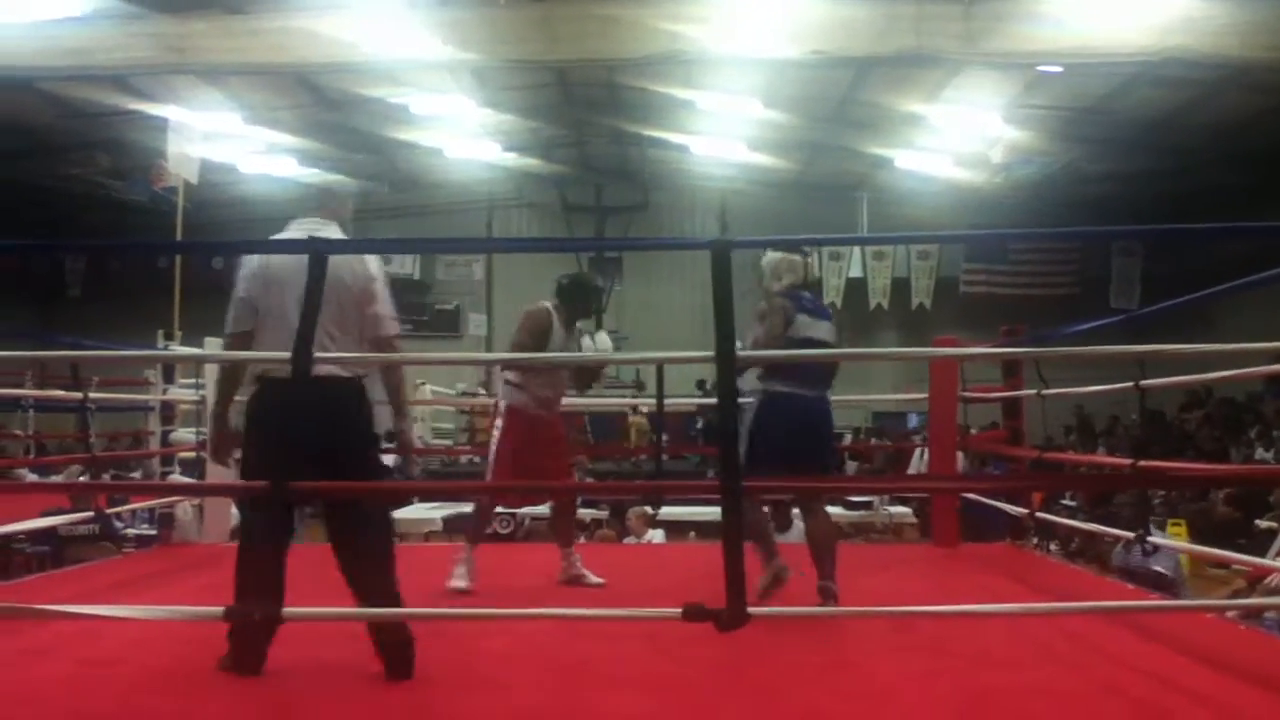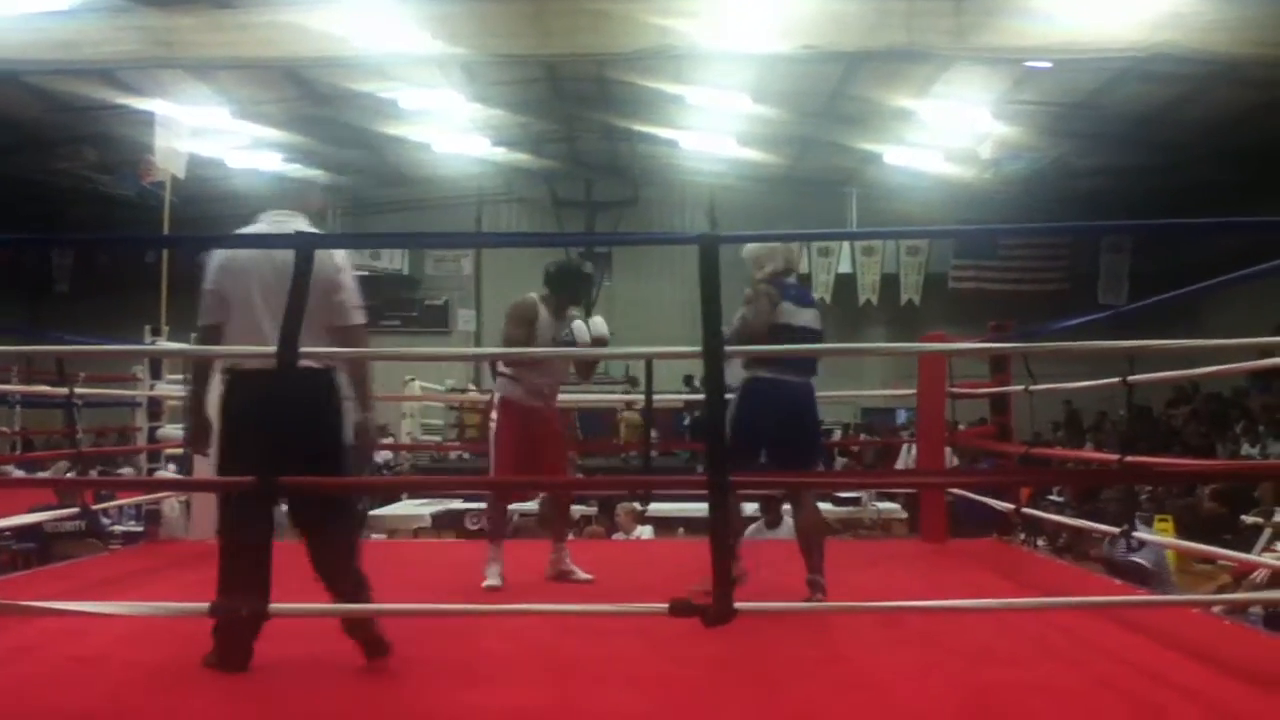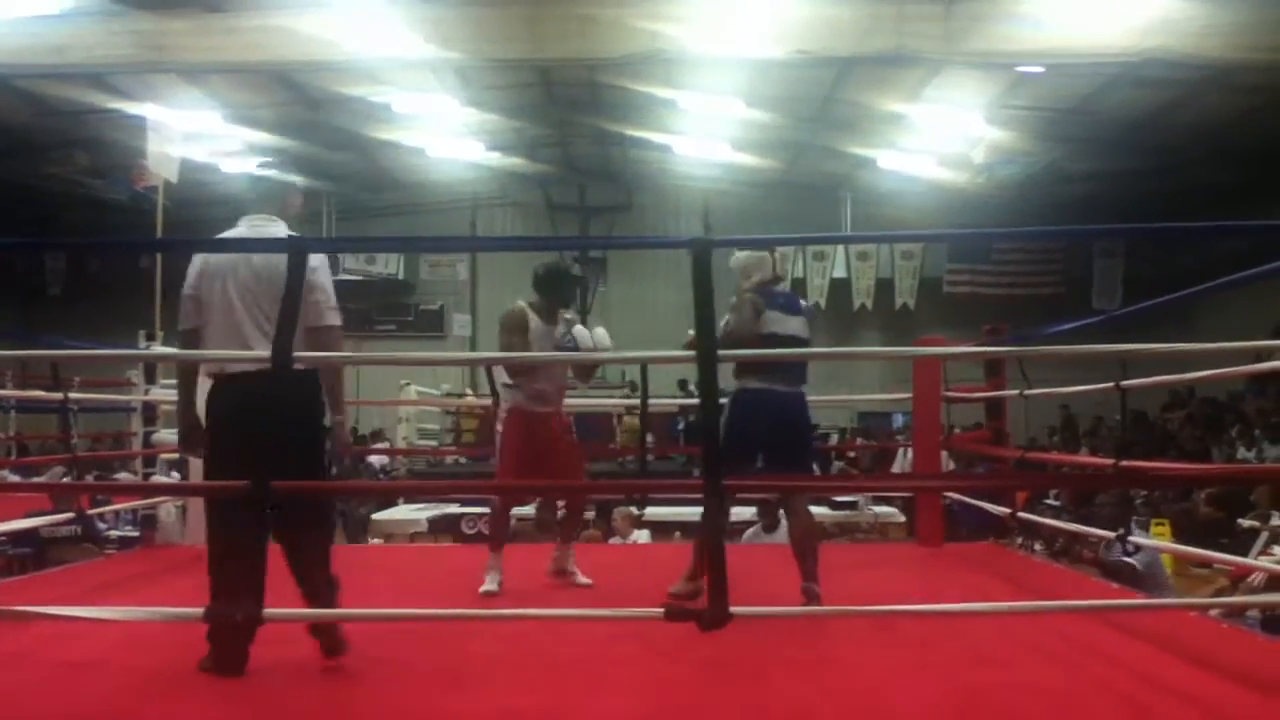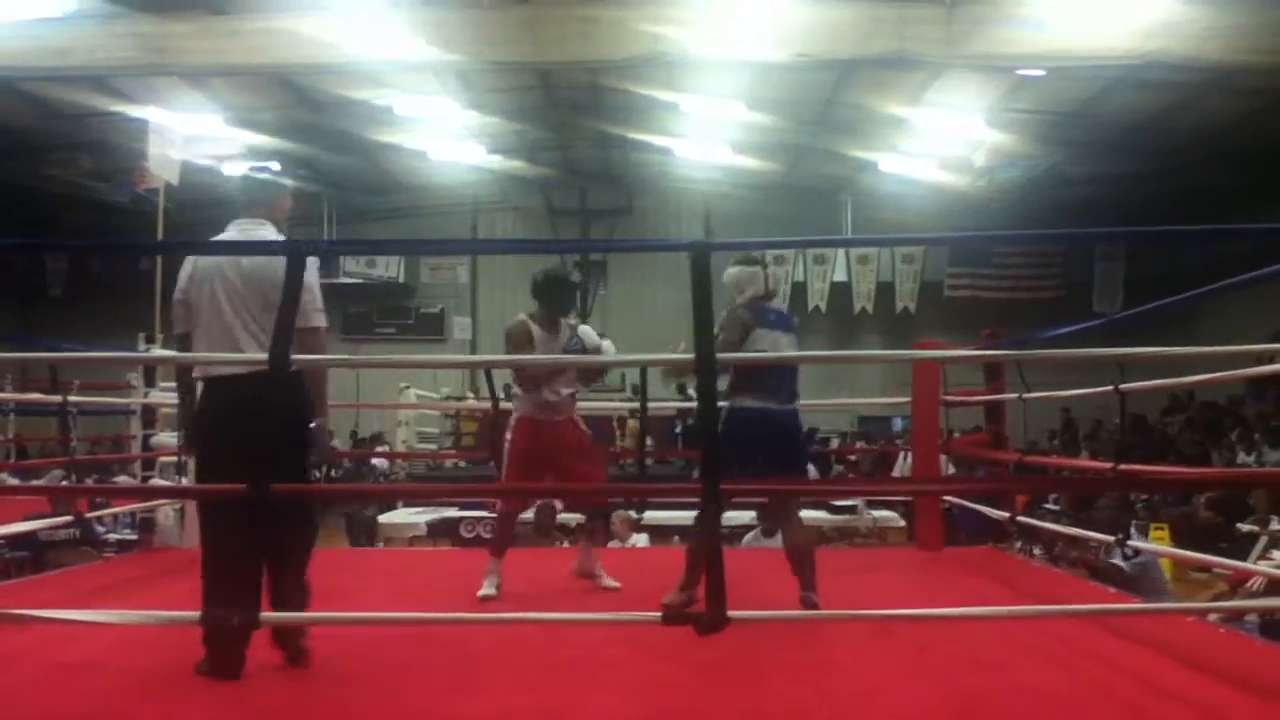
dt=0.1s
person 1, frame 1
left shoulder: (260, 256)
right shoulder: (361, 260)
left elbow: (237, 343)
right elbow: (384, 346)
left wrist: (221, 417)
right wrist: (400, 418)
left hip: (276, 400)
right hip: (340, 399)
left knee: (264, 525)
right knee: (362, 525)
left ankle: (248, 647)
right ankle: (395, 646)
person 1, frame 2
left shoulder: (227, 250)
right shoulder: (328, 251)
left elbow: (208, 335)
right elbow: (351, 336)
left wrist: (197, 408)
right wrist: (365, 410)
left hip: (248, 392)
right hip: (310, 390)
left knee: (244, 519)
right knee: (330, 515)
left ankle: (234, 643)
right ankle: (363, 627)
person 1, frame 3
left shoulder: (207, 256)
right shoulder: (304, 254)
left elbow: (189, 340)
right elbow: (326, 339)
left wrist: (187, 412)
right wrist: (338, 412)
left hip: (230, 396)
right hip: (290, 393)
left knee: (232, 520)
right knee: (304, 513)
left ankle: (229, 645)
right ankle: (324, 621)
person 1, frame 4
left shoulder: (197, 259)
right shoulder: (293, 255)
left elbow: (182, 344)
right elbow: (311, 341)
left wrist: (186, 412)
right wrist: (322, 414)
left hip: (221, 399)
right hip: (279, 396)
left knee: (225, 525)
right knee: (289, 518)
left ankle: (225, 649)
right ankle: (290, 631)
person 2, frame 1
left shoulder: (778, 303)
right shoulder: (826, 315)
left elbow: (767, 348)
left hip: (778, 403)
right hip: (815, 407)
right knee: (811, 500)
left ankle: (772, 563)
right ankle: (828, 587)
person 2, frame 2
left shoulder: (763, 291)
right shoulder: (810, 302)
left elbow: (756, 331)
left wrist: (723, 343)
left hip: (762, 391)
right hip: (799, 396)
right knee: (801, 491)
right ankle: (816, 580)
person 2, frame 3
left shoulder: (752, 300)
right shoulder: (801, 308)
left elbow: (740, 336)
left wrist: (701, 344)
left hip: (753, 402)
right hip: (792, 404)
right knee: (794, 500)
left ankle: (695, 579)
right ankle: (811, 587)
person 2, frame 4
left shoulder: (740, 315)
right shoulder: (789, 323)
left elbow: (721, 357)
left wrist: (684, 366)
left hip: (745, 418)
right hip: (784, 420)
right knee: (786, 511)
left ankle: (687, 589)
right ankle: (809, 594)
person 3, frame 1
left shoulder: (570, 332)
right shoulder: (541, 316)
left elbow: (580, 385)
right elbow: (513, 358)
left wrist: (596, 367)
right wrist: (553, 358)
left hip: (547, 415)
right hip: (516, 410)
left knee: (566, 491)
right knee: (496, 488)
left ankle: (571, 566)
right ankle: (465, 562)
person 3, frame 2
left shoulder: (570, 317)
right shoulder: (526, 307)
left elbow: (583, 373)
right elbow: (510, 354)
left wrist: (594, 348)
right wrist: (556, 347)
left hip: (546, 408)
right hip: (513, 403)
left knee: (559, 487)
right knee: (503, 484)
left ankle: (560, 561)
right ankle: (494, 562)
person 3, frame 3
left shoulder: (569, 322)
right shoulder: (516, 317)
left elbow: (583, 375)
right elbow: (512, 367)
left wrist: (593, 353)
right wrist: (555, 354)
left hip: (553, 413)
right hip: (519, 412)
right knee: (507, 493)
left ankle: (563, 560)
right ankle: (494, 569)
person 3, frame 4
left shoulder: (572, 329)
right shoulder: (521, 329)
left elbow: (584, 379)
right elbow: (524, 380)
right wrist: (564, 360)
left hip: (566, 421)
right hip: (530, 421)
left knee: (596, 491)
right knee: (511, 501)
left ankle: (589, 563)
right ankle: (493, 574)
